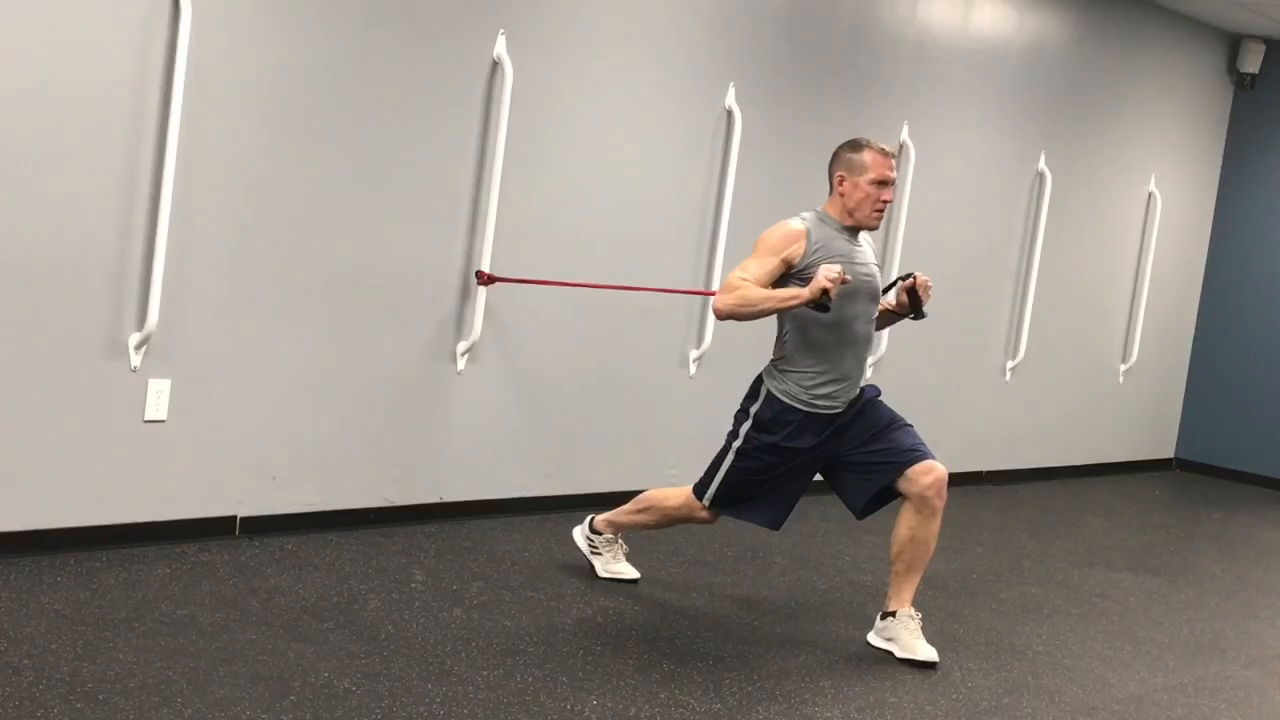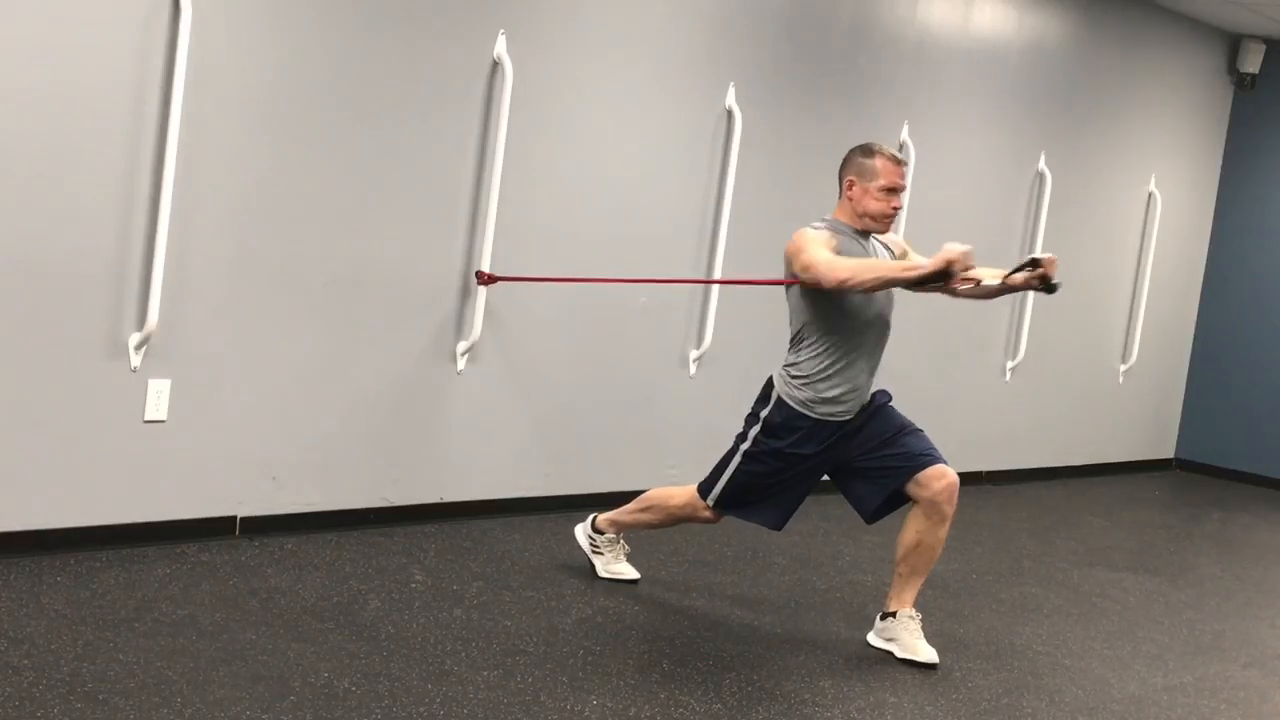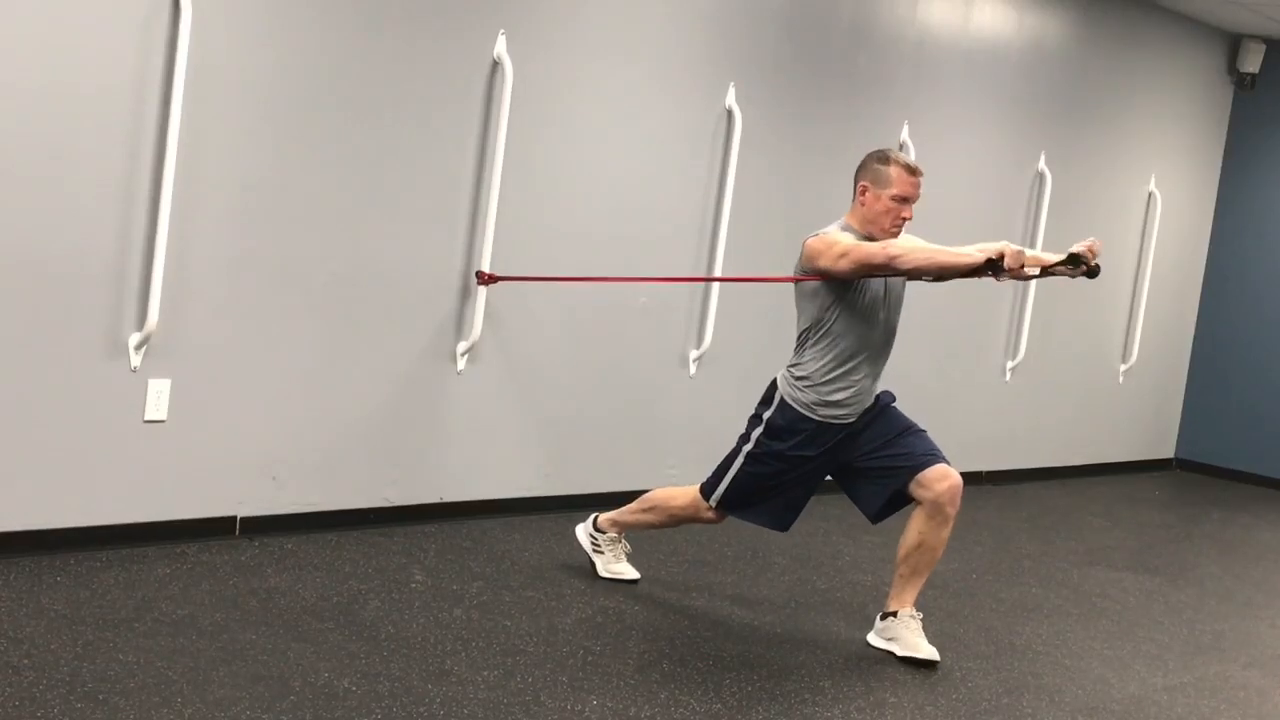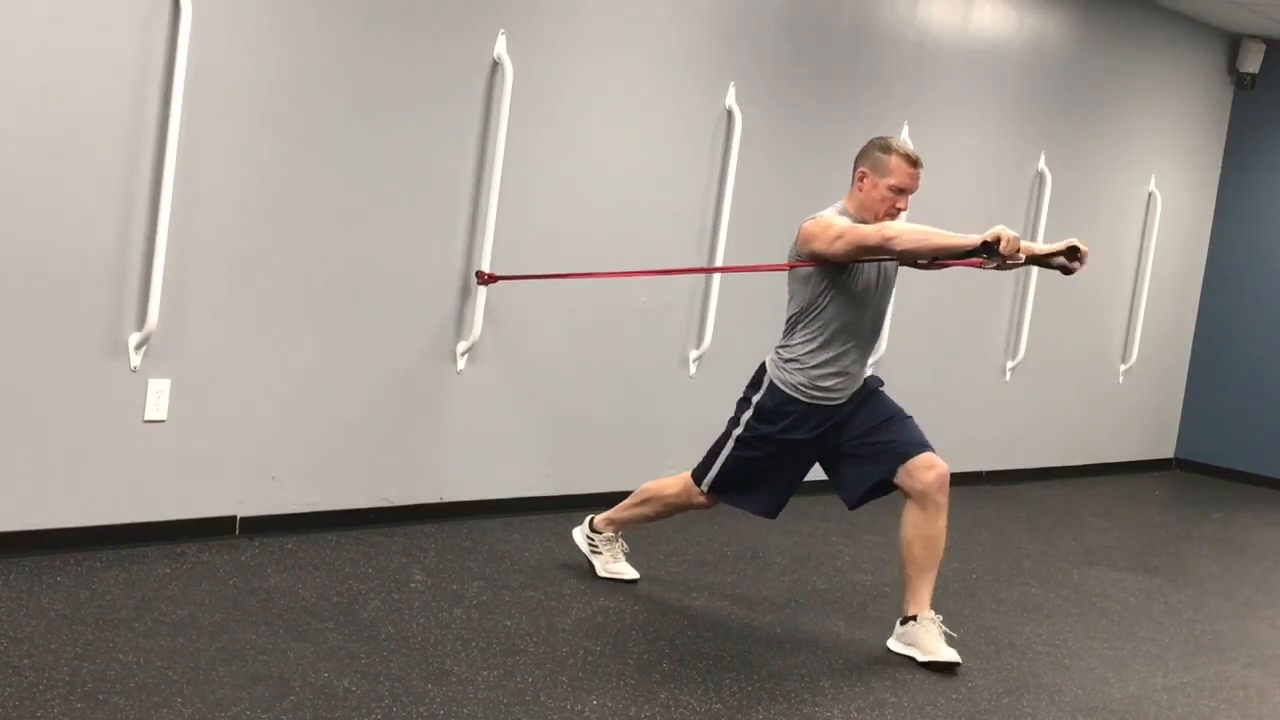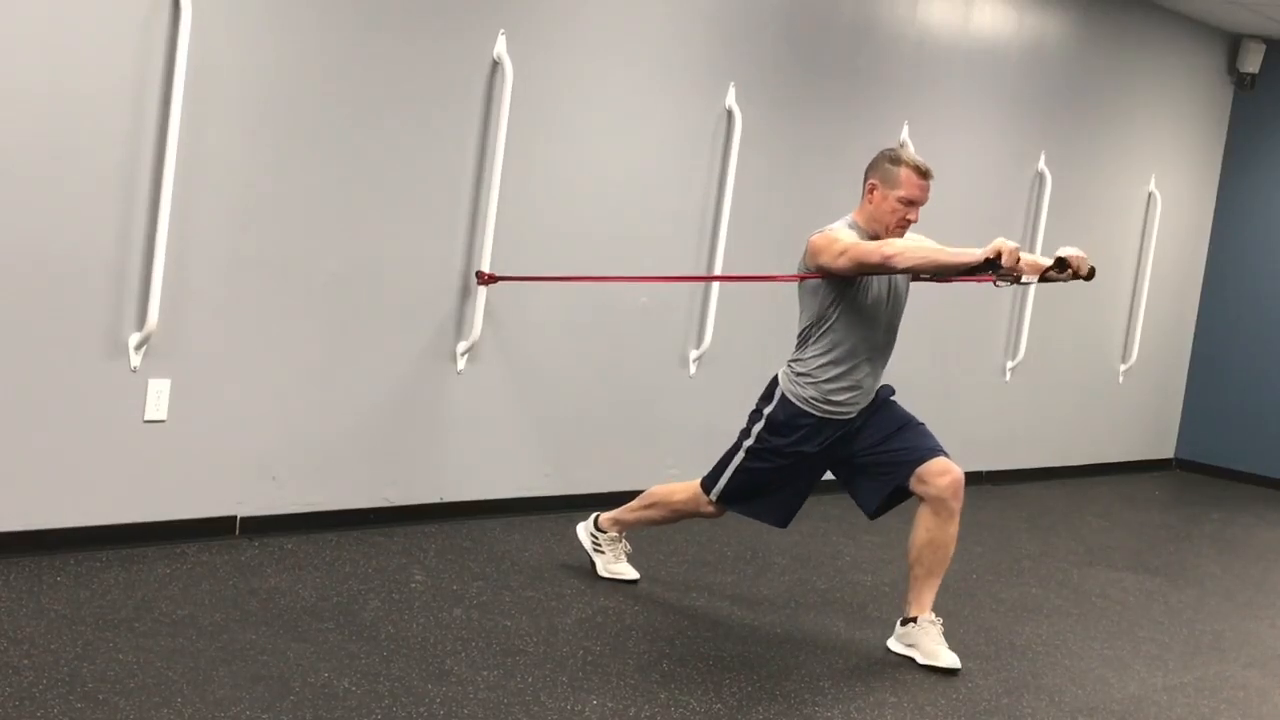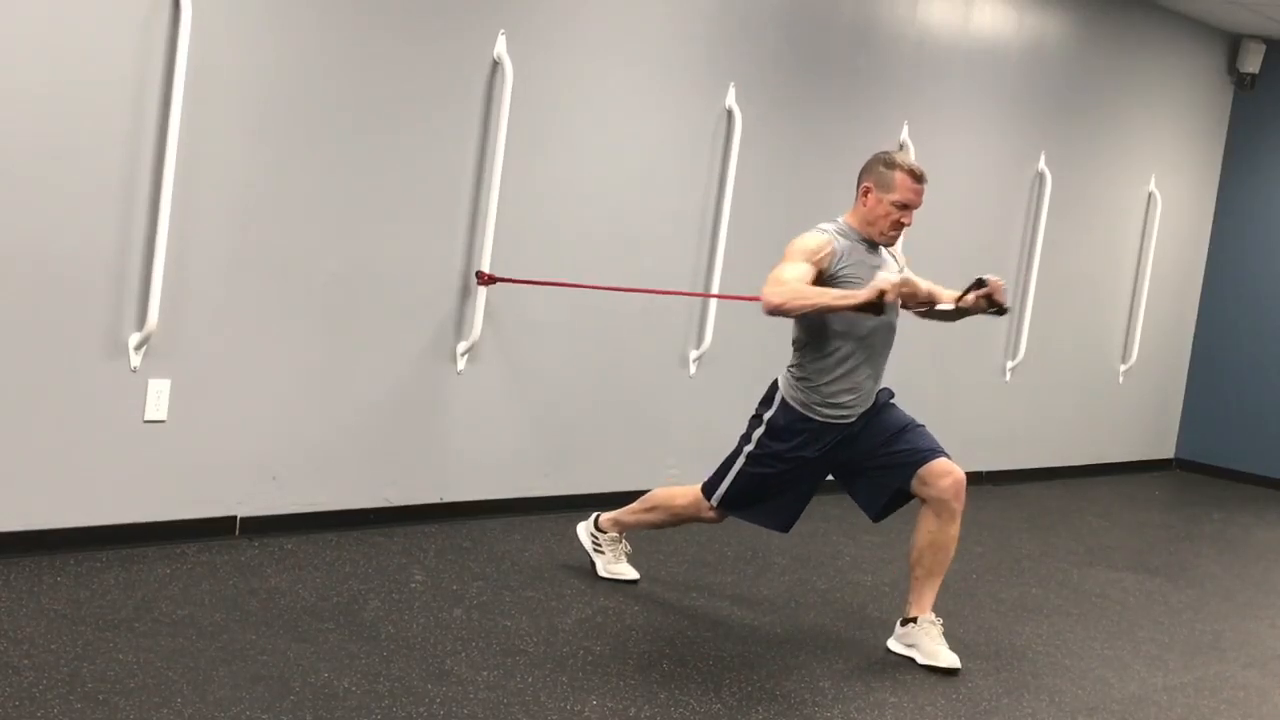
dt=0.4s
person 1, frame 1
left shoulder: (862, 245)
right shoulder: (793, 235)
right elbow: (726, 302)
left wrist: (900, 305)
right wrist: (804, 293)
left hip: (851, 407)
right hip: (786, 411)
left knee: (929, 482)
right knee: (704, 506)
left ankle: (896, 620)
right ankle: (600, 531)
person 1, frame 2
left shoulder: (888, 246)
right shoulder: (811, 242)
left elbow: (955, 278)
right elbow: (842, 276)
left wrist: (1018, 279)
right wrist: (932, 266)
left hip: (859, 412)
right hip: (796, 414)
left knee: (940, 487)
right knee: (707, 506)
left ankle: (895, 619)
right ankle: (603, 529)
person 1, frame 3
left shoulder: (898, 245)
right shoulder: (825, 245)
left elbow: (963, 259)
right elbow: (888, 258)
left wrist: (1053, 259)
right wrist: (985, 256)
left hip: (862, 414)
right hip: (798, 416)
left knee: (943, 488)
right knee: (709, 506)
left ankle: (896, 620)
right ankle: (604, 528)
person 1, frame 4
left shoulder: (892, 233)
right shoulder: (821, 230)
left elbow: (949, 251)
right elbow: (885, 240)
left wrist: (1040, 251)
right wrist: (979, 240)
left hip: (852, 397)
right hip: (786, 399)
left knee: (930, 479)
right knee: (703, 492)
left ankle: (916, 623)
right ankle: (601, 529)
person 1, frame 5
left shoulder: (906, 243)
right shoulder: (832, 242)
left elbow: (977, 264)
right elbow: (885, 258)
left wrist: (1048, 265)
right wrist: (981, 255)
left hip: (865, 408)
right hip: (801, 410)
left knee: (945, 484)
right knee: (711, 500)
left ankle: (916, 625)
right ankle: (605, 527)
person 1, frame 6
left shoulder: (888, 252)
right shoulder: (820, 245)
left elbow: (936, 304)
right elbow: (777, 297)
left wrist: (972, 300)
right wrist: (857, 297)
left hip: (866, 414)
right hip: (801, 417)
left knee: (947, 485)
right knee: (712, 505)
left ankle: (916, 626)
right ankle: (605, 528)
